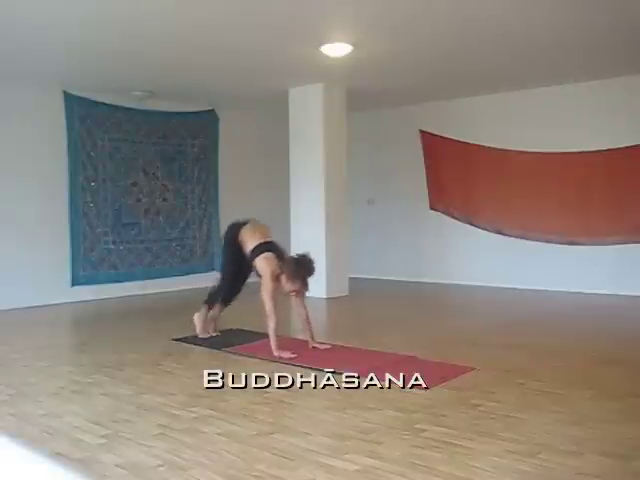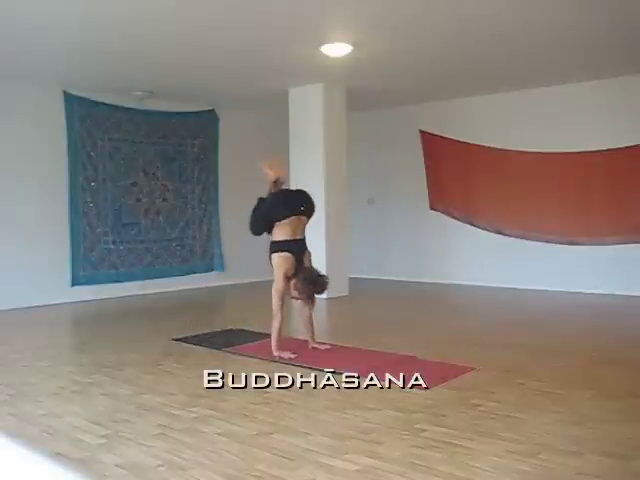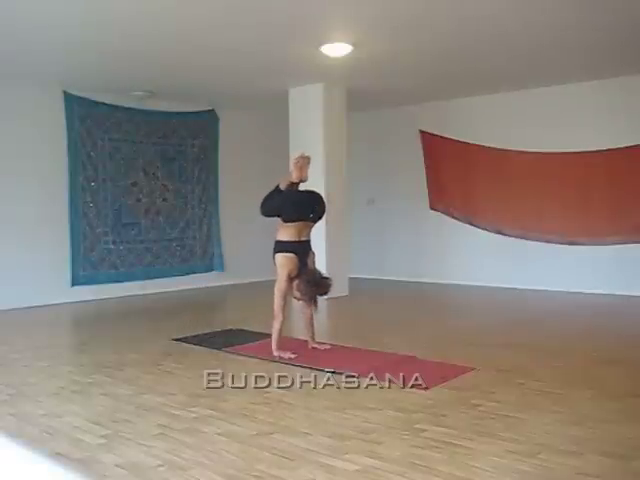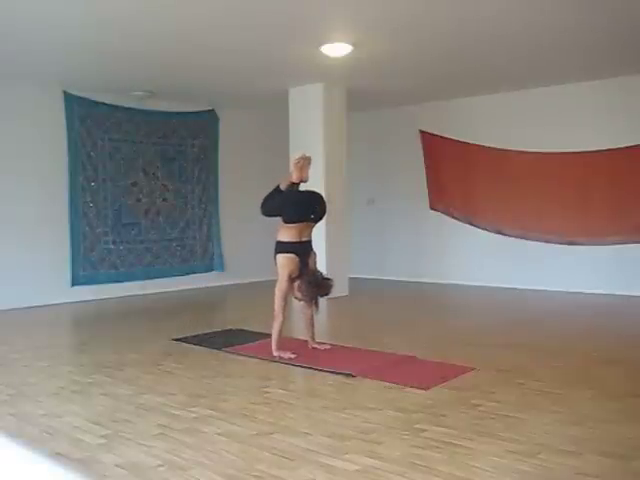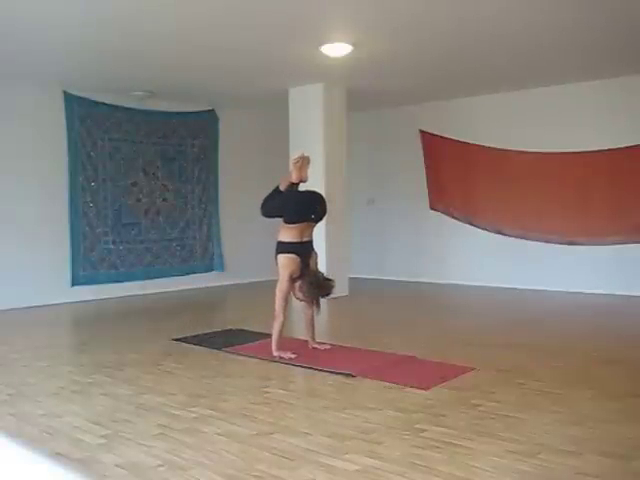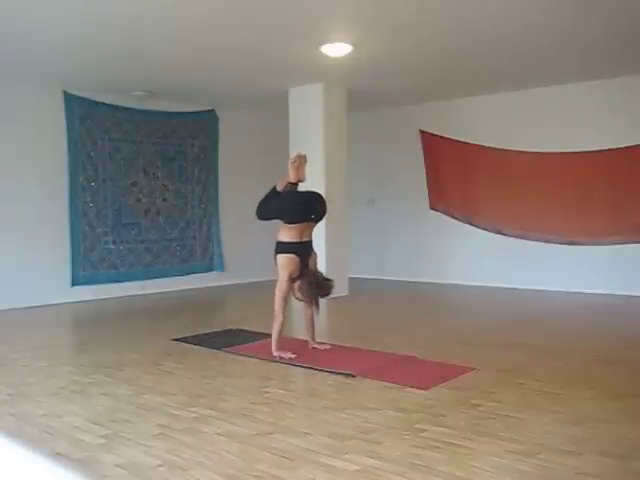
dt=0.5s
person 1, frame 1
left shoulder: (291, 271)
right shoulder: (269, 270)
left elbow: (300, 307)
right elbow: (270, 314)
left wrist: (312, 341)
right wrist: (275, 349)
right hip: (237, 234)
left knee: (236, 285)
right knee: (229, 282)
left ankle: (213, 314)
right ankle: (203, 314)
person 1, frame 2
left shoulder: (305, 270)
right shoulder: (283, 273)
left elbow: (307, 308)
right elbow: (277, 315)
left wrist: (312, 341)
right wrist: (275, 350)
right hip: (280, 206)
right knee: (256, 229)
left ankle: (275, 181)
right ankle: (274, 180)
person 1, frame 3
left shoulder: (308, 273)
right shoulder: (286, 275)
left elbow: (308, 308)
right elbow: (279, 315)
left wrist: (312, 341)
right wrist: (276, 350)
right hip: (293, 210)
person 1, frame 4
left shoulder: (309, 271)
right shoulder: (287, 275)
left elbow: (308, 308)
right elbow: (279, 315)
left wrist: (312, 341)
right wrist: (275, 350)
right hip: (294, 209)
person 1, frame 5
left shoulder: (310, 273)
right shoulder: (288, 275)
left elbow: (309, 308)
right elbow: (279, 314)
left wrist: (312, 341)
right wrist: (275, 350)
person 1, frame 6
left shoulder: (309, 271)
right shoulder: (288, 274)
left elbow: (309, 308)
right elbow: (279, 315)
left wrist: (312, 341)
right wrist: (275, 350)
right hip: (296, 208)
